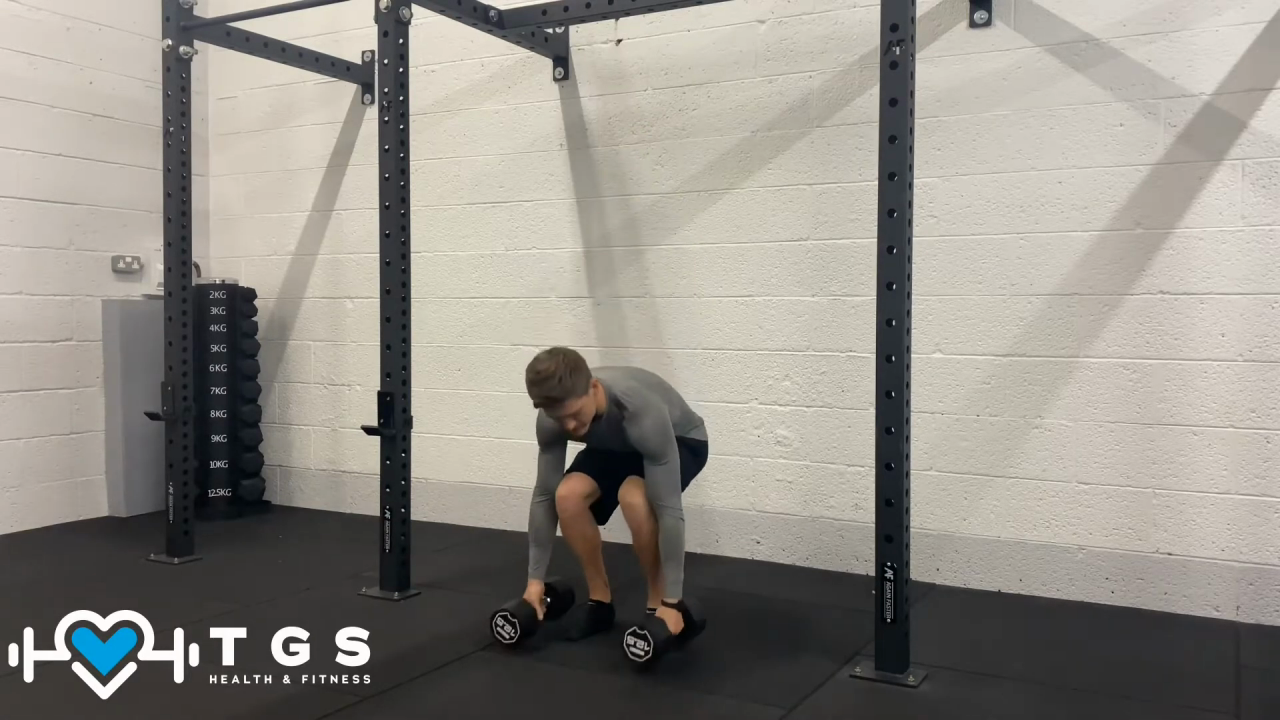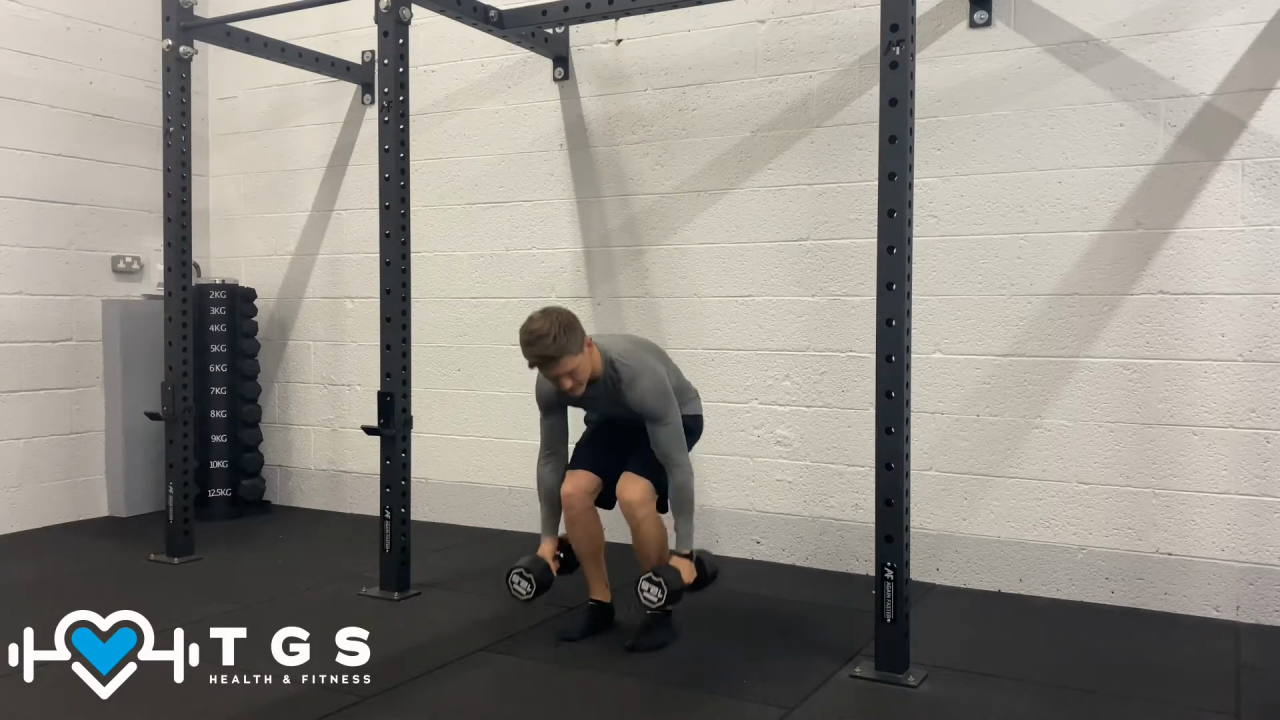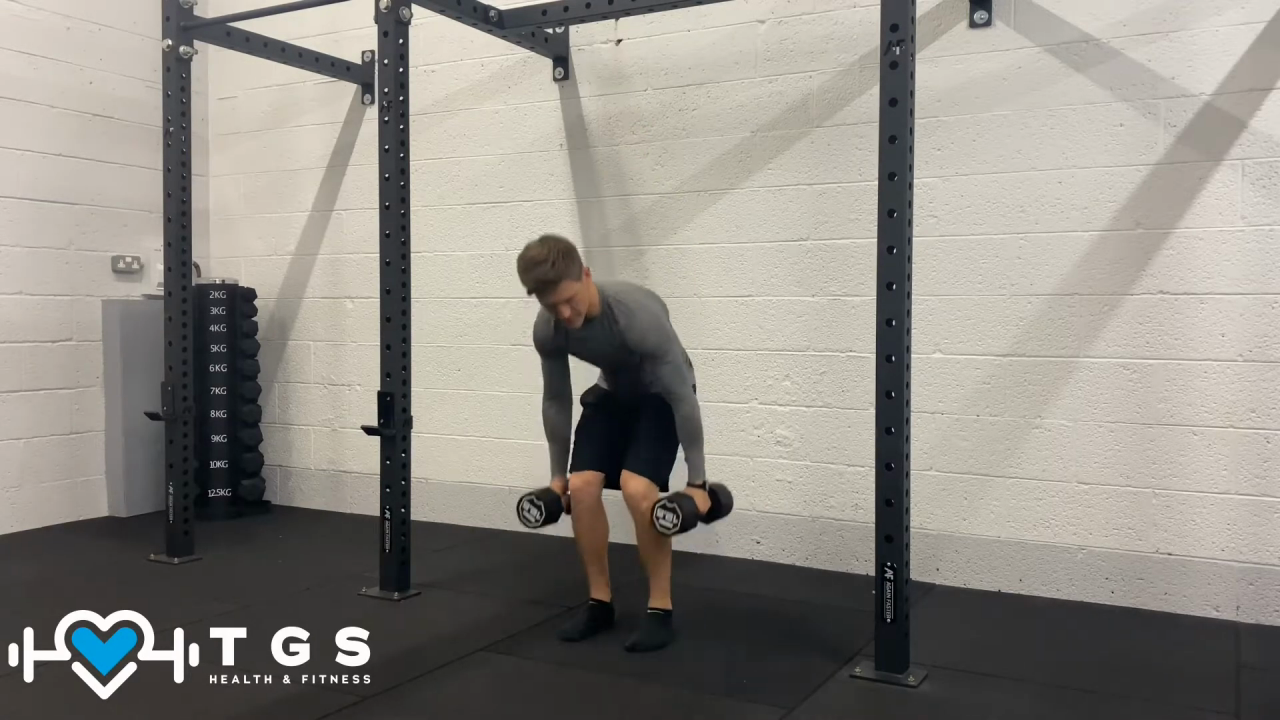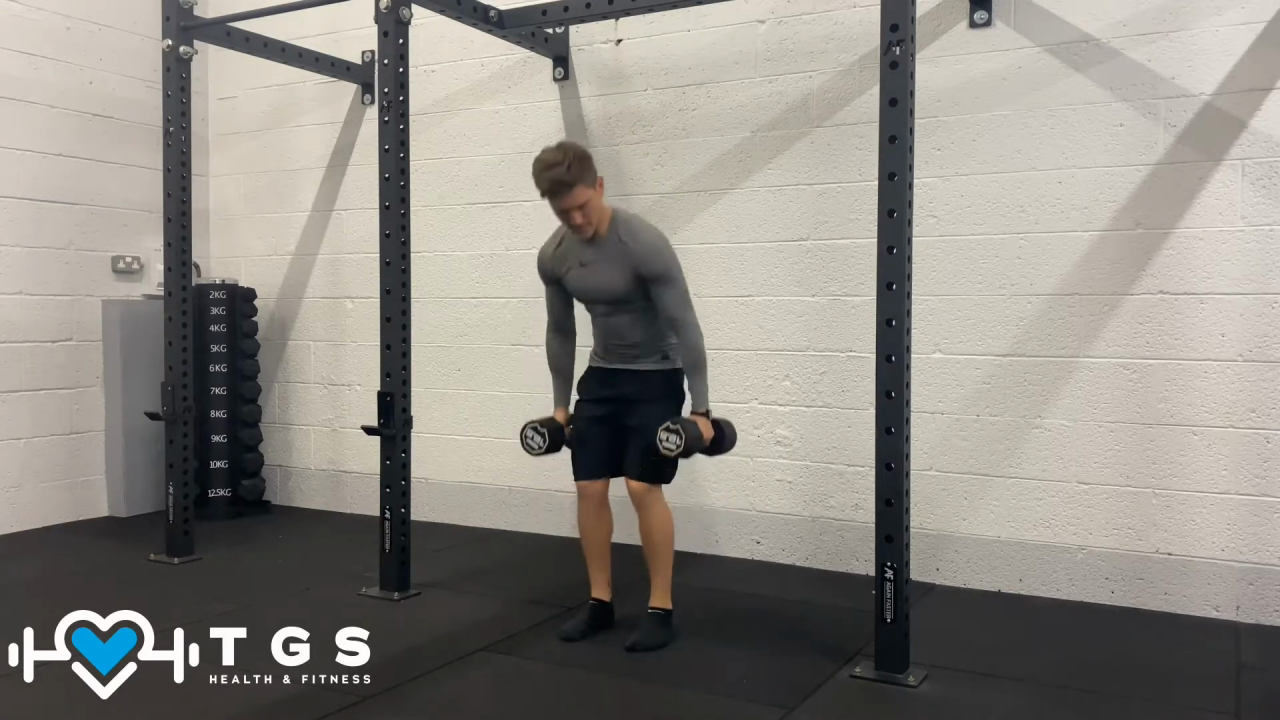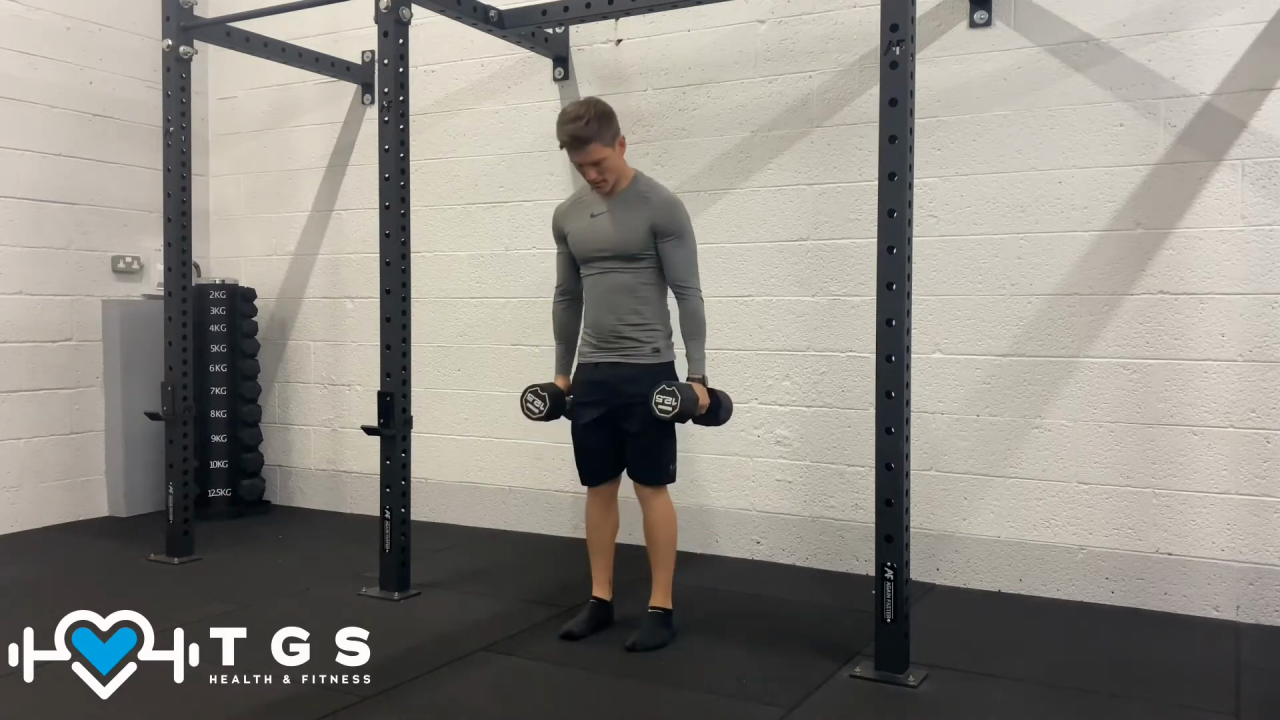
dt=0.2s
person 1, frame 1
left shoulder: (644, 414)
right shoulder: (552, 419)
left elbow: (668, 510)
right elbow: (545, 495)
left wrist: (671, 602)
right wrist: (535, 579)
left hip: (681, 441)
left knee: (634, 499)
right knee: (568, 496)
left ankle: (658, 605)
right ankle: (599, 601)
person 1, frame 2
left shoulder: (640, 377)
right shoulder: (550, 385)
left elbow: (677, 466)
right elbow: (550, 456)
left wrist: (682, 553)
right wrist: (548, 536)
left hip: (675, 417)
right hip: (613, 420)
left knee: (633, 494)
right knee: (574, 492)
left ankle: (659, 609)
right ankle: (599, 602)
person 1, frame 3
left shoulder: (638, 316)
right shoulder: (547, 329)
left elbow: (681, 398)
right elbow: (555, 398)
left wrist: (696, 482)
right wrist: (557, 474)
left hip: (662, 392)
right hip: (611, 394)
left knee: (637, 488)
right knee: (582, 487)
left ankle: (660, 608)
right ankle: (600, 602)
person 1, frame 4
left shoulder: (644, 243)
right shoulder: (552, 256)
left elbow: (685, 326)
right elbow: (560, 332)
left wrist: (700, 409)
right wrist: (561, 404)
left hip: (657, 375)
right hip: (603, 374)
left knee: (642, 486)
right knee: (589, 487)
left ankle: (661, 608)
right ankle: (600, 600)
person 1, frame 5
left shoulder: (660, 206)
right shoulder: (567, 214)
left elbow: (688, 293)
left wrist: (696, 376)
right wrist: (562, 371)
left hip: (648, 371)
right hip: (593, 372)
left knee: (650, 487)
right knee: (599, 488)
left ankle: (661, 607)
right ankle: (600, 599)
